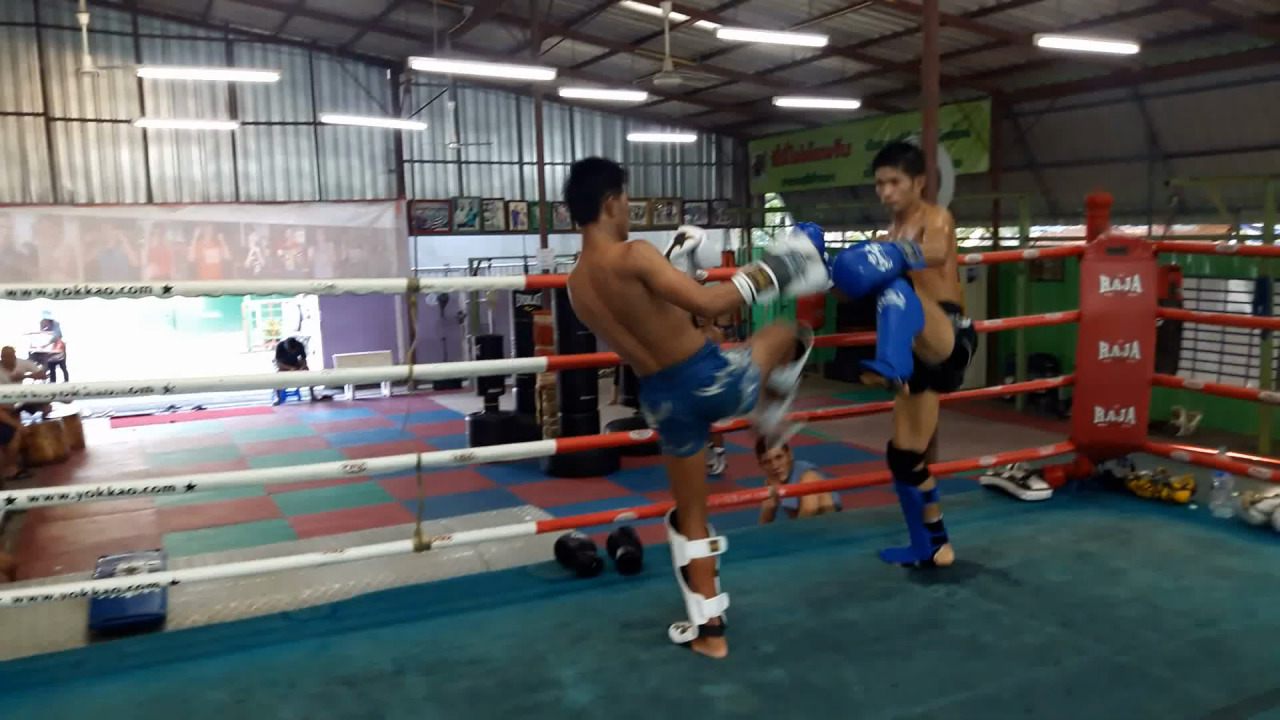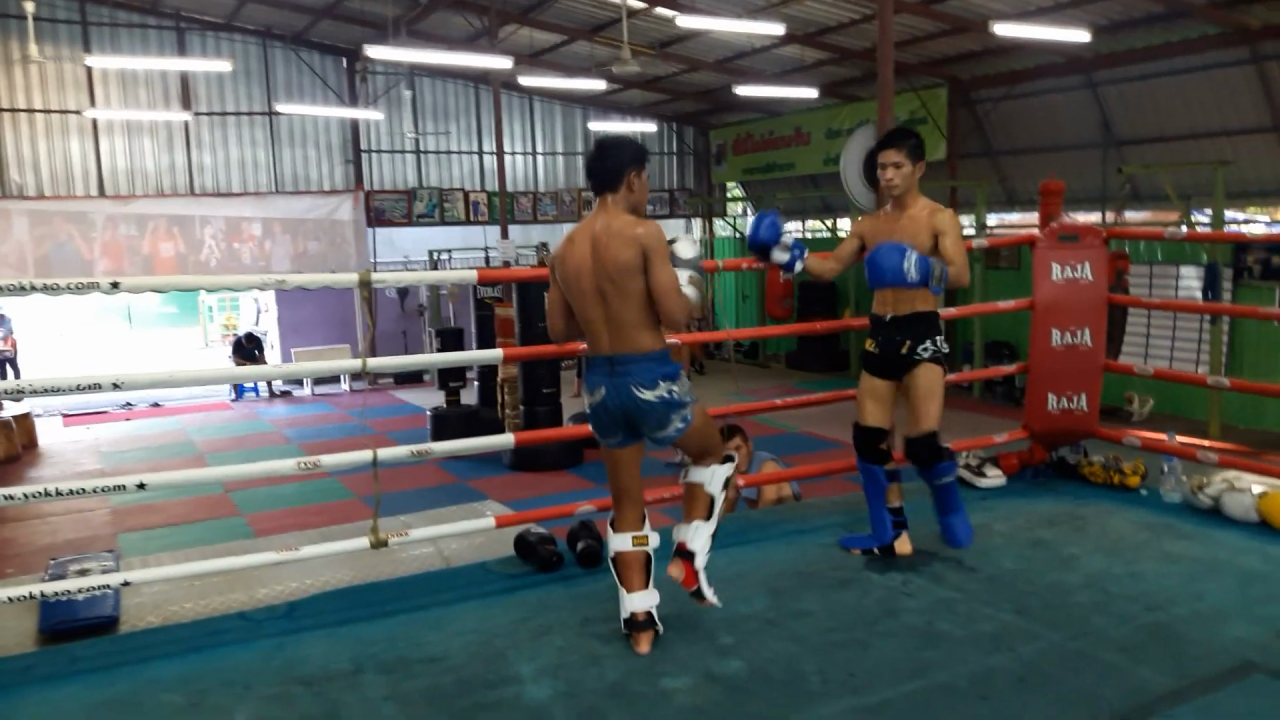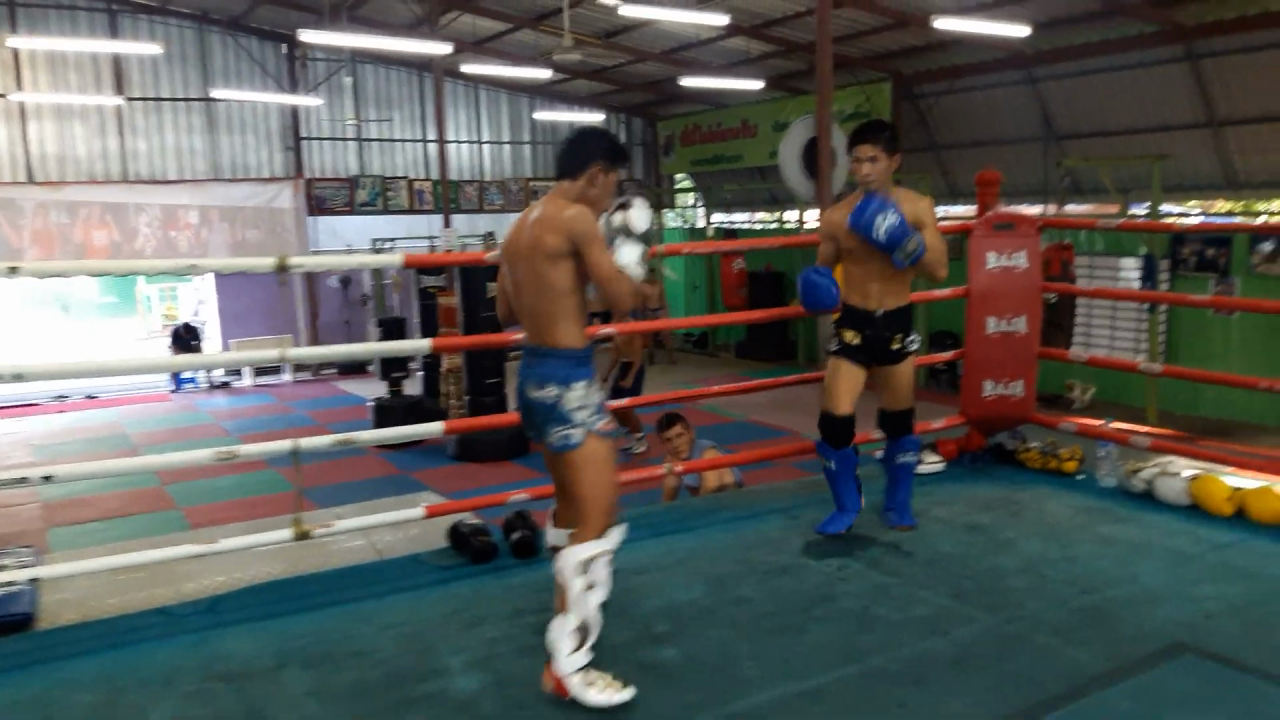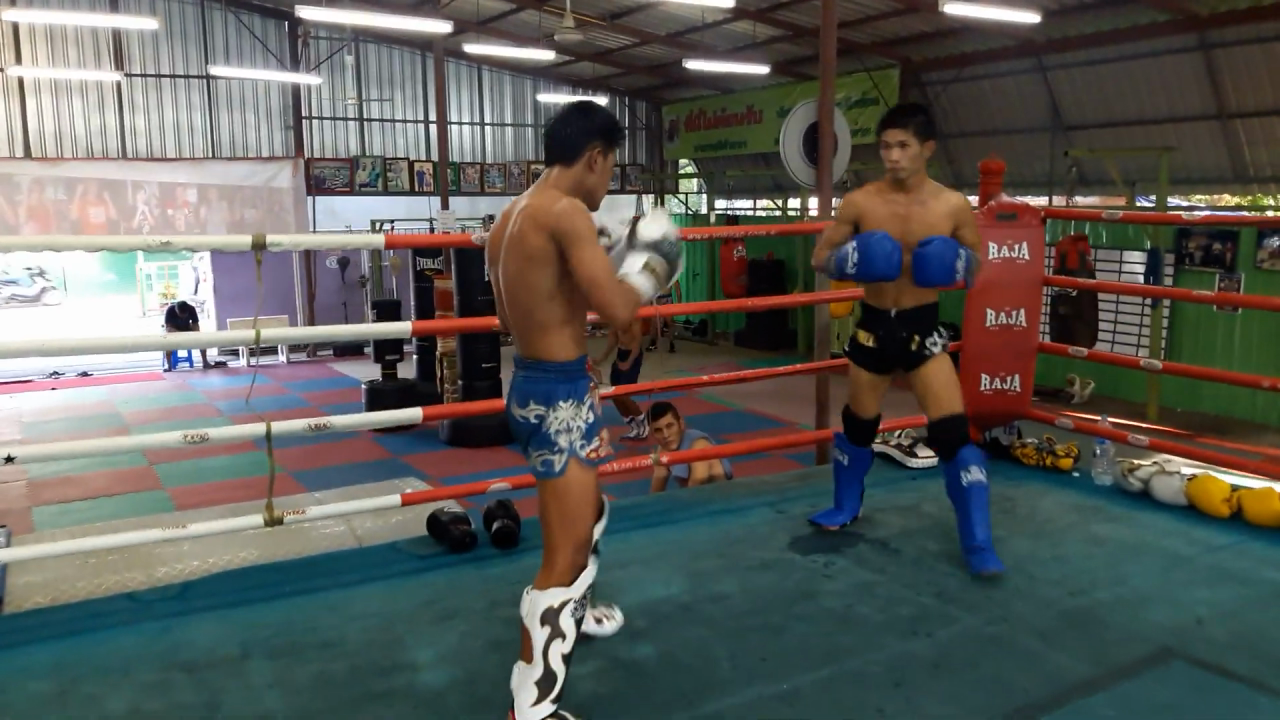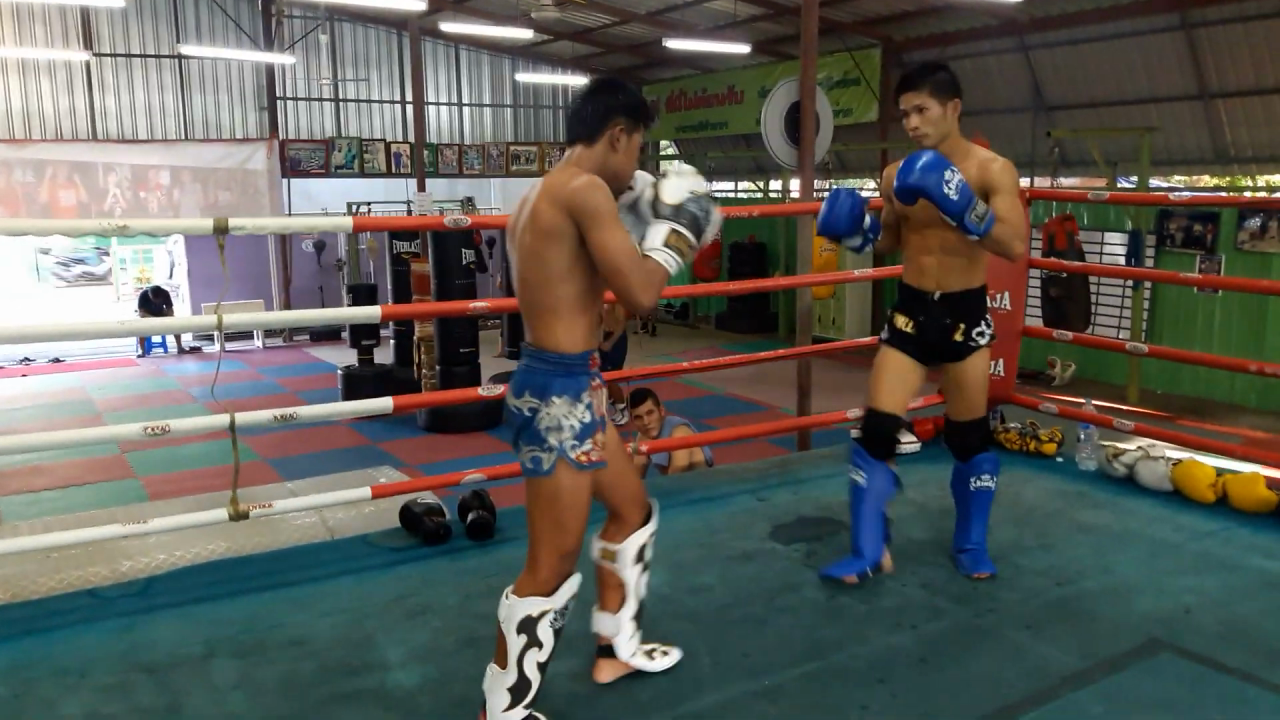
dt=0.4s
person 1, frame 1
left shoulder: (576, 284)
right shoulder: (631, 255)
right elbow: (706, 304)
left wrist: (677, 263)
right wrist: (767, 272)
left hip: (663, 397)
right hip: (711, 374)
left knee: (689, 515)
right knee: (787, 335)
left ankle: (708, 628)
right ankle: (770, 412)
person 1, frame 2
left shoulder: (564, 250)
right shoulder: (643, 233)
left elbow: (559, 332)
right elbow: (676, 315)
right wrist: (685, 278)
left hip: (600, 383)
right hip: (652, 379)
left knee: (627, 506)
right knee: (714, 455)
left ankle: (640, 621)
right ankle: (689, 557)
person 1, frame 3
left shoulder: (521, 226)
right shoulder: (576, 218)
left elbow: (507, 312)
right elbow: (622, 300)
right wrist: (630, 243)
left hip: (533, 375)
right hip: (568, 380)
left knee: (572, 500)
right knee: (596, 526)
left ankle: (571, 611)
right ankle: (567, 666)
person 1, frame 4
left shoulder: (509, 218)
right shoulder: (566, 212)
right elbow: (616, 311)
right wrist: (651, 259)
left hip: (531, 385)
right hip: (560, 395)
left knee: (587, 511)
right knee: (565, 562)
left ankle: (572, 615)
person 1, frame 5
left shoulder: (540, 196)
right shoulder: (584, 189)
right elbow: (641, 293)
left wrist: (637, 213)
right wrist: (677, 227)
left hip: (566, 384)
right hip: (560, 391)
left knee: (632, 511)
right knee: (551, 569)
left ankle: (617, 646)
person 2, frame 1
left shoulder: (935, 217)
right shoulder: (889, 236)
left elbow: (937, 253)
right elbow: (857, 286)
left wrist: (893, 255)
right wrist: (823, 268)
left hip: (950, 337)
right hip: (920, 352)
left knee: (897, 289)
right knee: (904, 455)
left ankle: (889, 365)
right ankle: (929, 545)
person 2, frame 2
left shoulder: (939, 218)
right shoulder: (869, 225)
left elbow: (962, 276)
right elbow: (830, 268)
left wrist: (924, 269)
right wrist: (789, 254)
left hip: (921, 337)
right hip: (879, 337)
left knee: (923, 440)
right knee: (868, 439)
left ankle: (950, 511)
right ankle: (885, 532)
person 2, frame 3
left shoulder: (917, 209)
right shoulder: (836, 216)
left elbow: (939, 270)
right elbow: (824, 267)
left wrist: (900, 236)
right wrist: (814, 285)
left hip: (898, 328)
right hip: (852, 327)
left knee: (897, 423)
right knee: (835, 423)
left ankle: (896, 502)
right ankle: (848, 506)
person 2, frame 4
left shoulder: (953, 206)
right shoulder: (858, 203)
left elbow: (974, 256)
right elbow: (820, 259)
left wrist: (961, 264)
right wrist: (849, 260)
left hip: (922, 328)
right hip: (872, 326)
left knee: (952, 434)
right knee: (858, 425)
left ankle: (977, 543)
right ankle: (846, 506)
person 2, frame 5
left shoulder: (992, 170)
right shoulder: (895, 176)
left elbow: (1016, 247)
left wrist: (962, 204)
right wrist: (857, 231)
left hip: (965, 314)
right hip: (909, 312)
left knee: (970, 436)
right knee: (878, 431)
left ankle: (971, 544)
right ankle: (867, 552)
